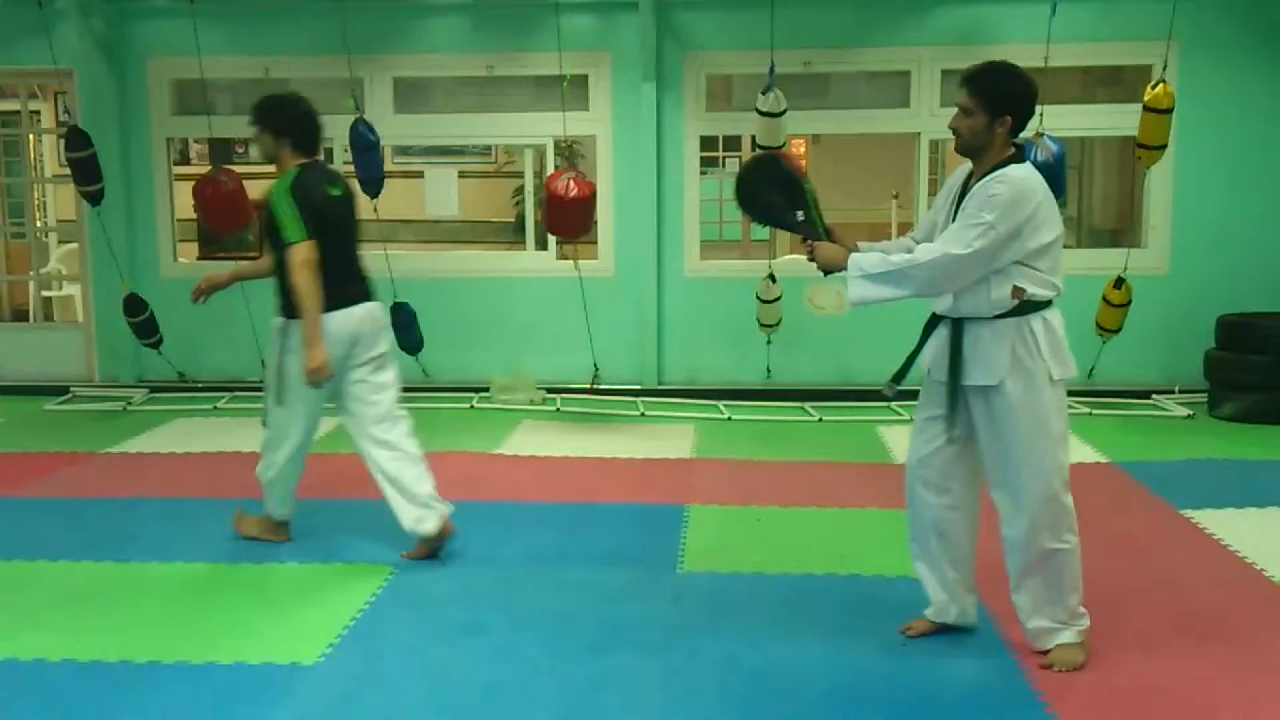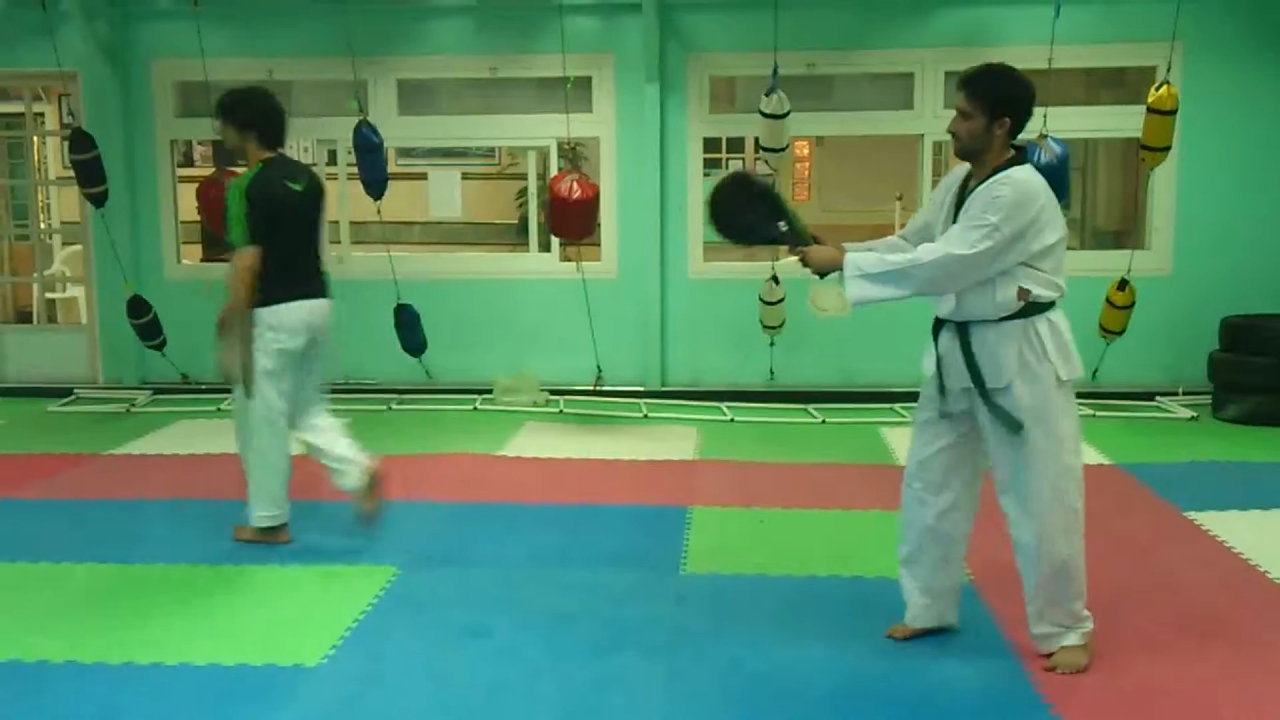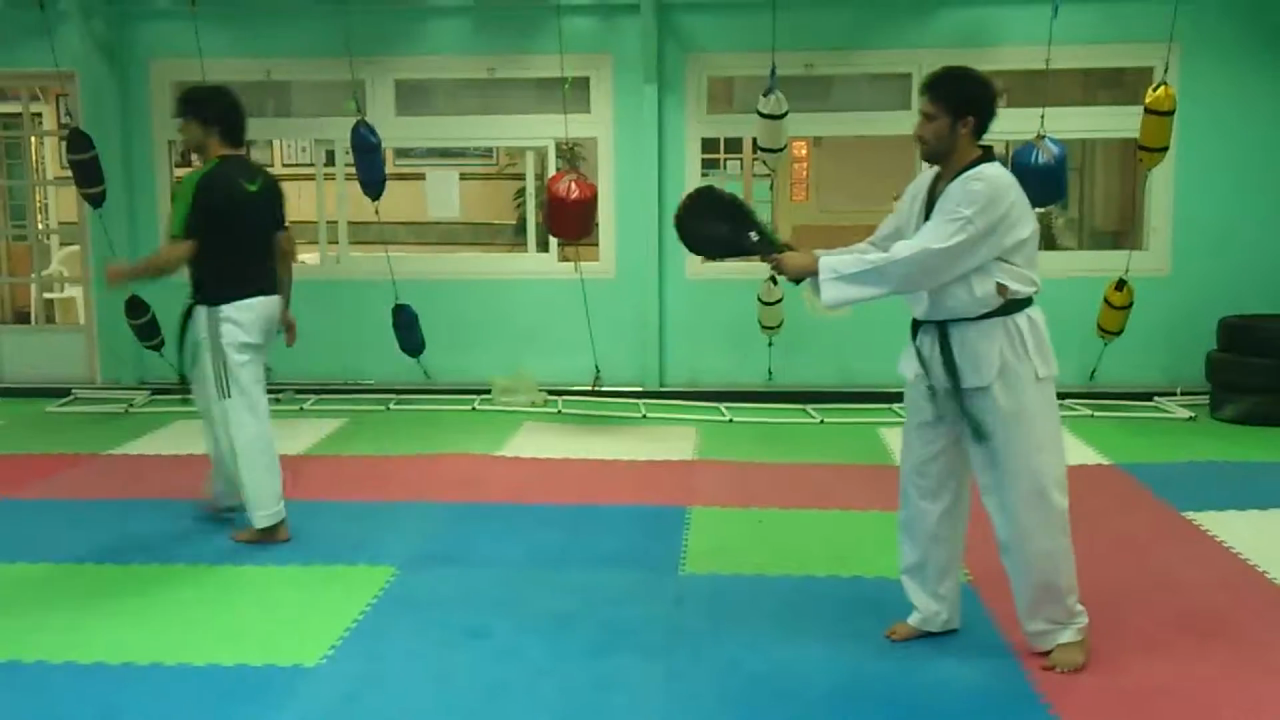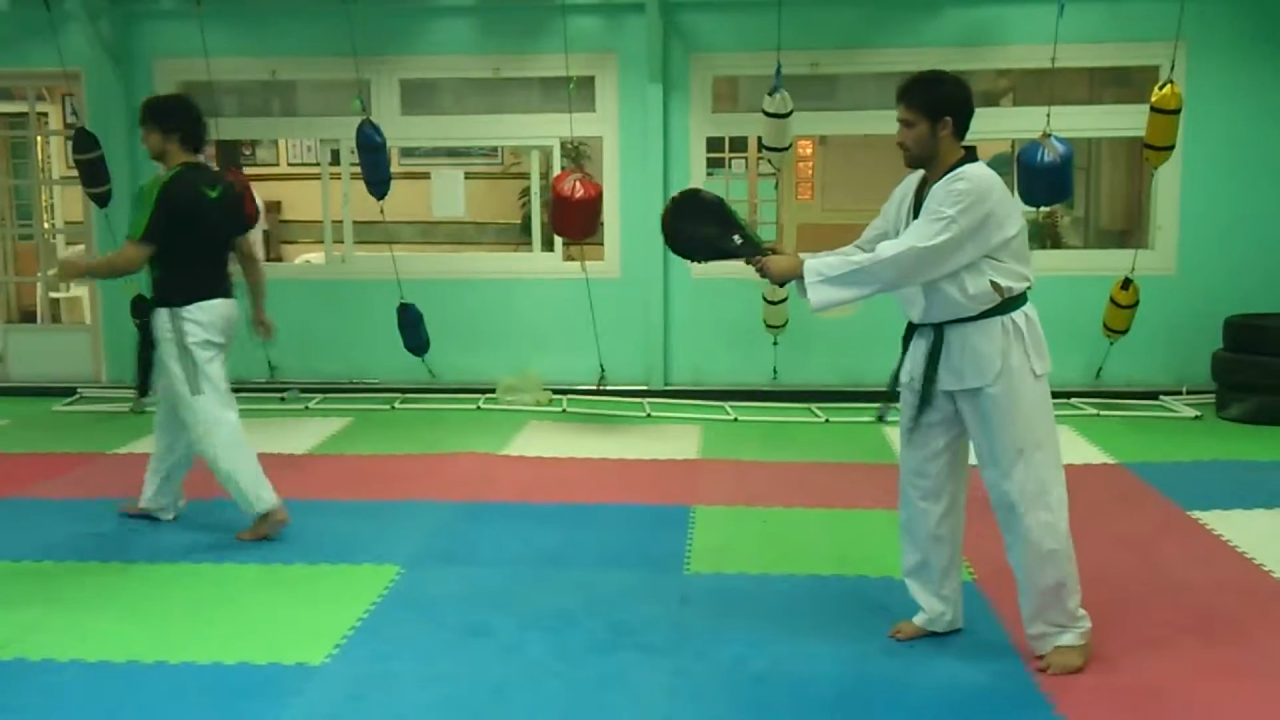
dt=0.2s
person 1, frame 1
left shoulder: (1017, 190)
right shoulder: (964, 179)
left elbow: (941, 267)
right elbow: (921, 245)
left wrist: (848, 265)
right wrist: (857, 249)
left hip: (1014, 353)
right hip: (957, 348)
left knee: (1033, 494)
right knee: (933, 476)
left ankle: (1062, 625)
right ankle: (950, 603)
person 1, frame 2
left shoulder: (1020, 191)
right shoulder: (959, 181)
left elbow: (942, 265)
right elbow: (911, 243)
left wrist: (844, 263)
right wrist: (843, 251)
left hip: (1021, 355)
right hip: (960, 350)
left knee: (1041, 497)
right knee: (931, 483)
left ankle: (1065, 629)
right ankle: (929, 608)
person 1, frame 3
left shoulder: (991, 189)
right shoulder: (926, 185)
left elbow: (915, 263)
right elbow: (881, 248)
left wrist: (817, 267)
right wrist: (808, 260)
left hip: (998, 353)
right hip: (936, 351)
left knee: (1025, 493)
right knee: (926, 486)
left ankle: (1060, 625)
right ankle: (933, 610)
person 1, frame 4
left shoulder: (976, 188)
right shoulder: (911, 190)
left elbow: (901, 262)
right elbow: (867, 250)
left wrist: (802, 270)
right wrist: (797, 262)
left hip: (995, 352)
right hip: (933, 352)
left knee: (1026, 495)
right knee: (925, 485)
left ankle: (1061, 628)
right ankle: (936, 609)
person 2, frame 1
left shoulder: (286, 192)
right shoulder: (336, 184)
left elbow: (303, 266)
left wrist: (312, 344)
right wrist: (225, 278)
left hip: (321, 322)
right hip: (365, 311)
left knee: (289, 423)
right knee: (383, 423)
left ankle: (274, 518)
right ankle: (430, 520)
person 2, frame 2
left shoulder: (246, 188)
right shoulder: (305, 179)
left elbow: (246, 267)
left wrist: (233, 335)
left hip: (272, 316)
right hip: (314, 303)
left knee: (259, 419)
right knee: (302, 412)
left ankle: (268, 520)
right ankle: (360, 470)
person 2, frame 3
left shoulder: (201, 183)
right shoulder: (262, 179)
left elbow: (173, 258)
right elbow: (284, 250)
left wrist: (123, 274)
right wrist: (286, 308)
left hip: (226, 313)
right hip: (264, 303)
left knee: (238, 415)
right knee: (220, 405)
left ankle: (269, 520)
right ankle: (229, 491)
person 2, frame 4
left shoulder: (162, 189)
right shoulder: (224, 185)
left elbow: (130, 260)
right elbow: (248, 253)
left wrist: (80, 268)
right wrist: (259, 308)
left hip: (184, 315)
right hip: (218, 307)
left knee: (211, 417)
right knee: (174, 409)
left ankle: (265, 508)
right ankle: (158, 501)
